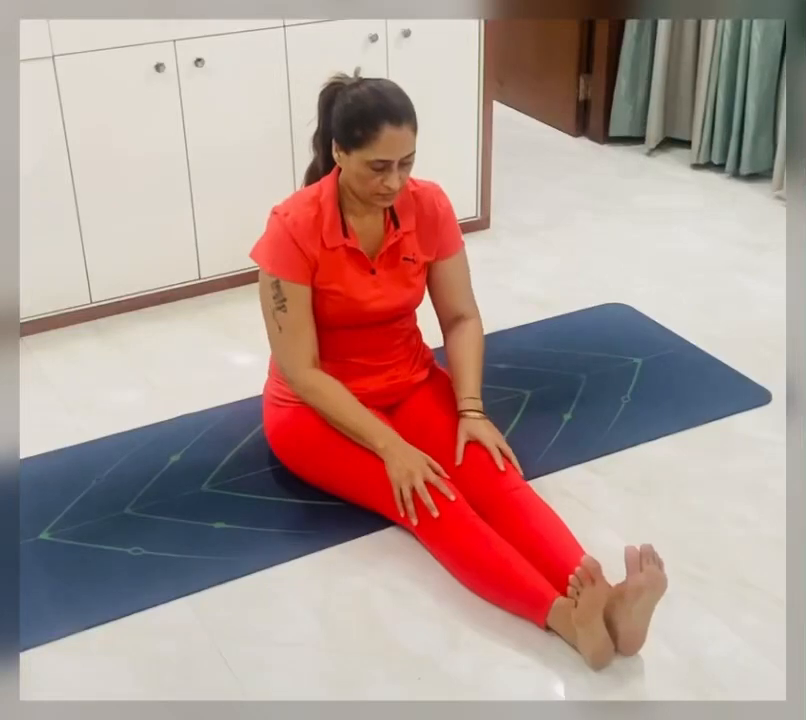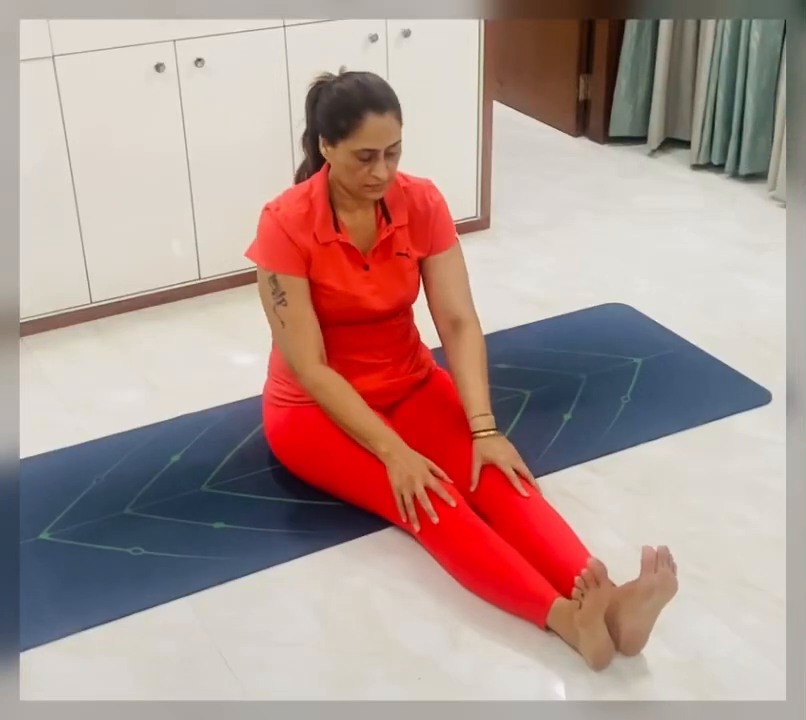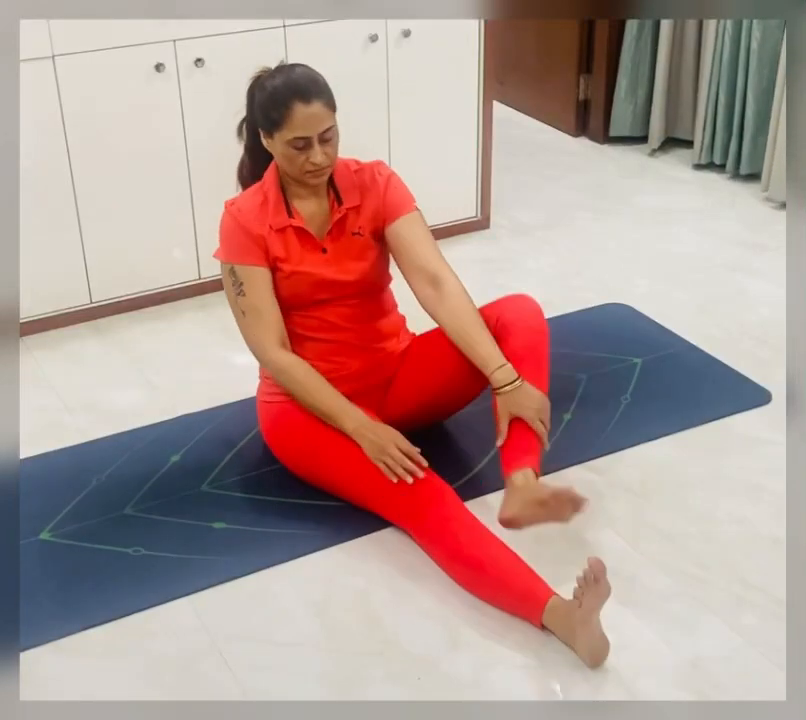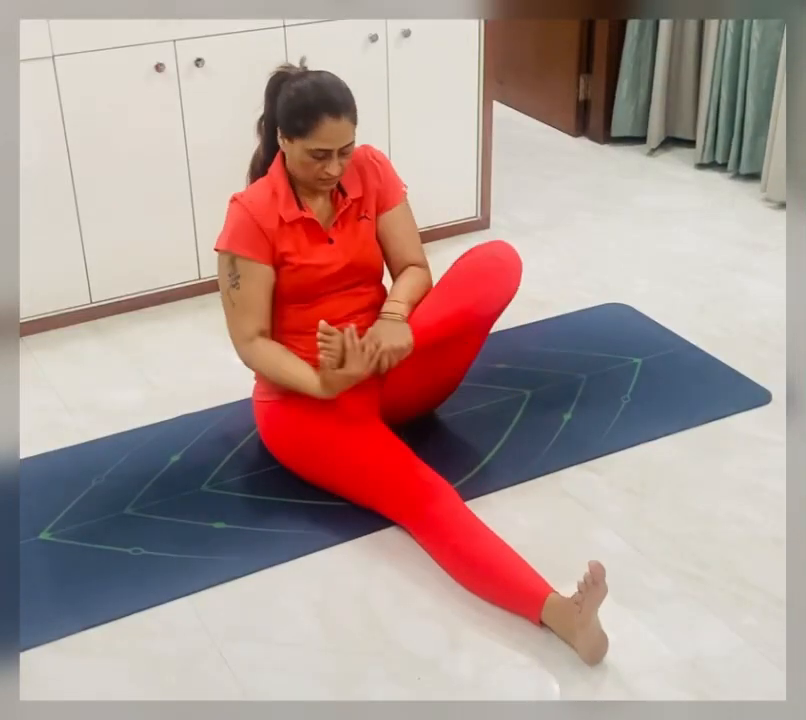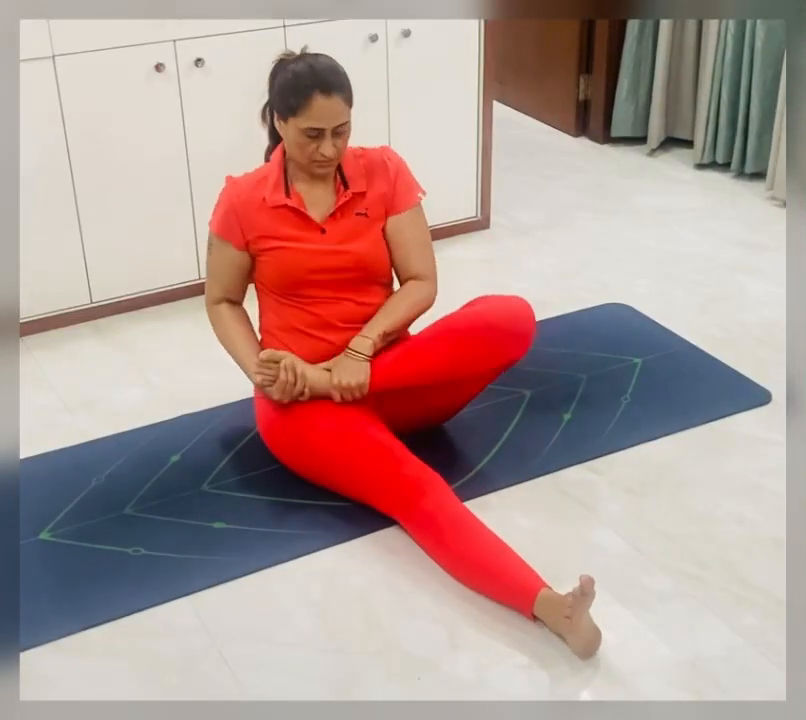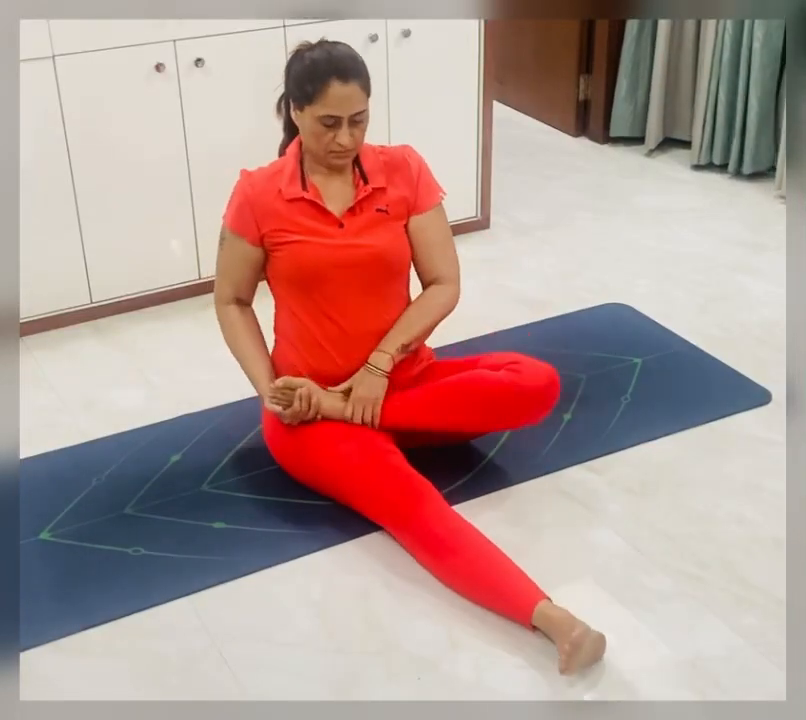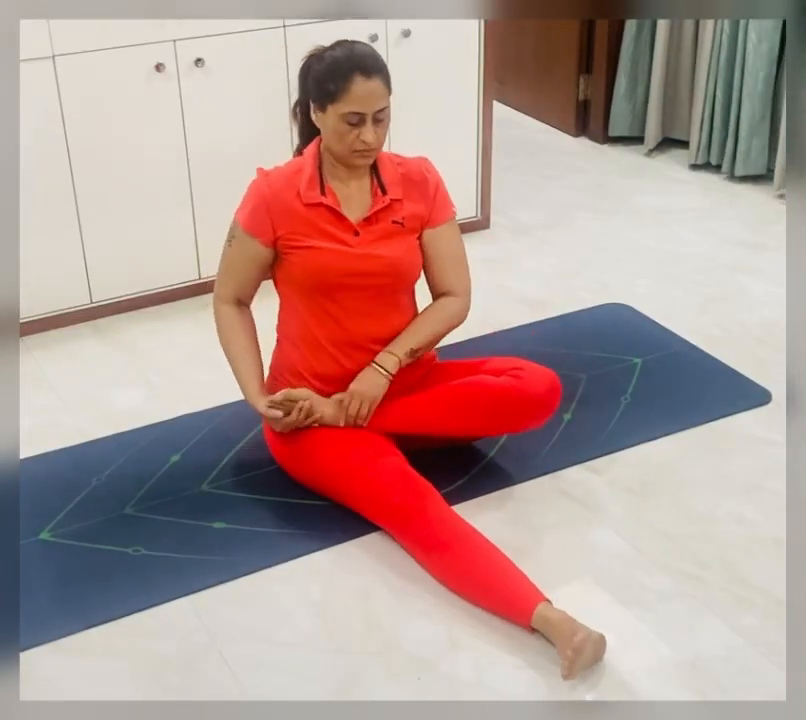
dt=0.5s
person 1, frame 1
left shoulder: (429, 206)
right shoulder: (294, 228)
left elbow: (461, 317)
right elbow: (300, 370)
left wrist: (470, 409)
right wrist: (390, 448)
left hip: (411, 385)
right hip: (316, 409)
left knee: (492, 476)
right knee: (431, 502)
left ankle: (604, 598)
right ankle: (565, 616)
person 1, frame 2
left shoulder: (422, 202)
right shoulder: (284, 226)
left elbow: (459, 323)
right elbow: (310, 367)
left wrist: (485, 430)
right wrist: (393, 453)
left hip: (409, 384)
right hip: (314, 410)
left knee: (497, 478)
right knee: (431, 503)
left ankle: (605, 599)
right ankle: (565, 618)
person 1, frame 3
left shoulder: (375, 184)
right shoulder: (245, 222)
left elbow: (435, 281)
right elbow: (273, 353)
left wrist: (505, 380)
right wrist: (363, 430)
left hip: (397, 371)
right hip: (307, 402)
left knee: (521, 316)
right knee: (420, 498)
left ankle: (522, 485)
right ankle: (556, 613)
person 1, frame 4
left shoulder: (372, 171)
right shoulder: (252, 217)
left elbow: (414, 268)
right elbow: (249, 339)
left wrist: (391, 321)
right wrist: (320, 383)
left hip: (393, 373)
right hip: (305, 398)
left knee: (499, 260)
right knee: (421, 497)
left ankle: (376, 356)
right ankle: (554, 610)
person 1, frame 5
left shoulder: (384, 171)
right shoulder: (243, 201)
left elbow: (421, 283)
right elbow: (221, 301)
left wrist: (359, 353)
right wrist: (260, 372)
left hip: (392, 373)
right hip: (306, 401)
left knee: (511, 321)
right knee: (417, 493)
left ankle: (348, 379)
person 1, frame 6
left shoulder: (404, 170)
right shoulder: (258, 195)
left elbow: (444, 285)
right elbow: (231, 302)
left wrist: (378, 366)
right wrist: (269, 389)
left hip: (401, 379)
right hip: (313, 409)
left knee: (536, 385)
right knee: (415, 508)
left ankle: (343, 408)
person 1, frame 7
left shoulder: (420, 181)
right shoulder: (273, 195)
left elbow: (455, 298)
right elbow: (230, 301)
left wrist: (384, 366)
right wrist: (257, 396)
left hip: (406, 380)
right hip: (313, 403)
left knee: (538, 390)
right knee: (412, 504)
left ankle: (351, 421)
